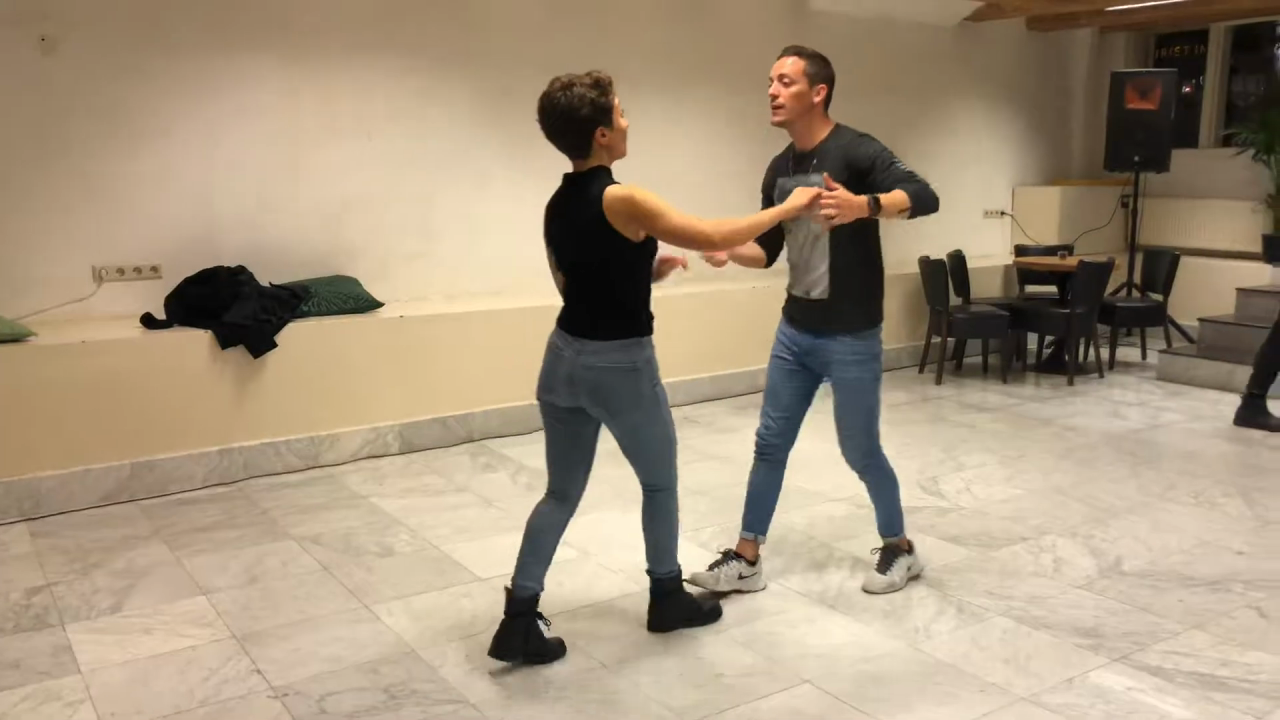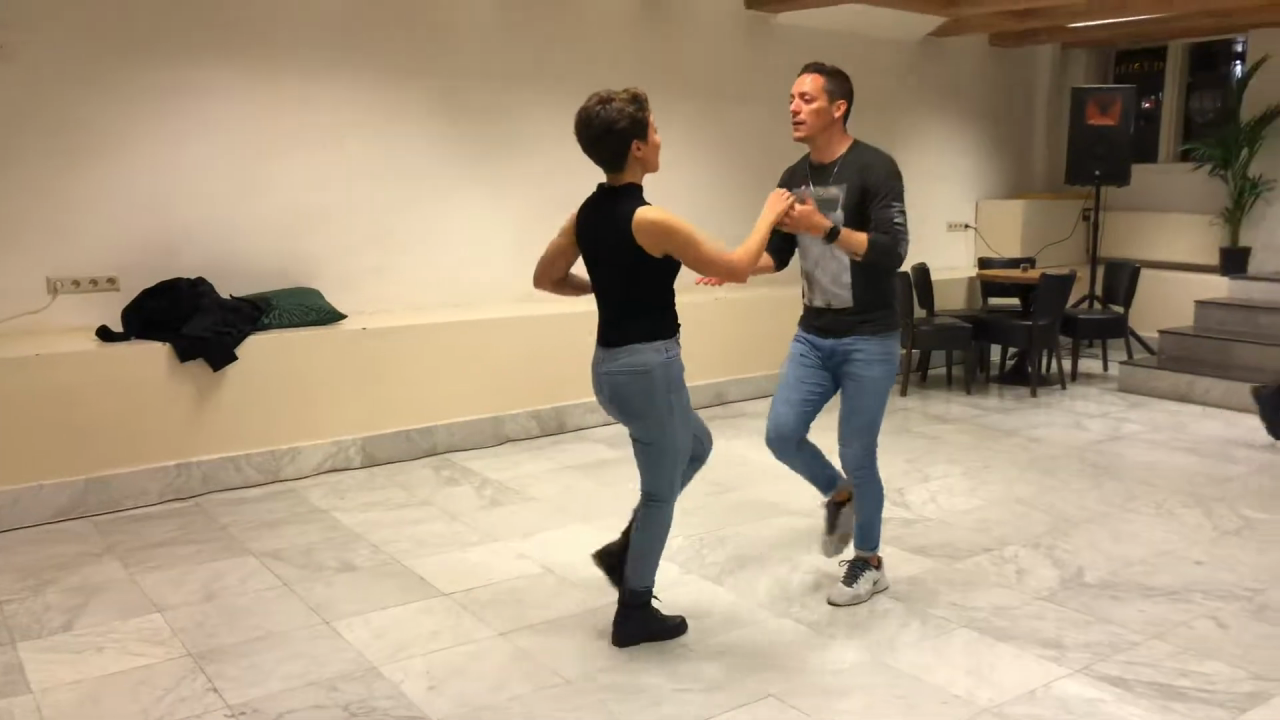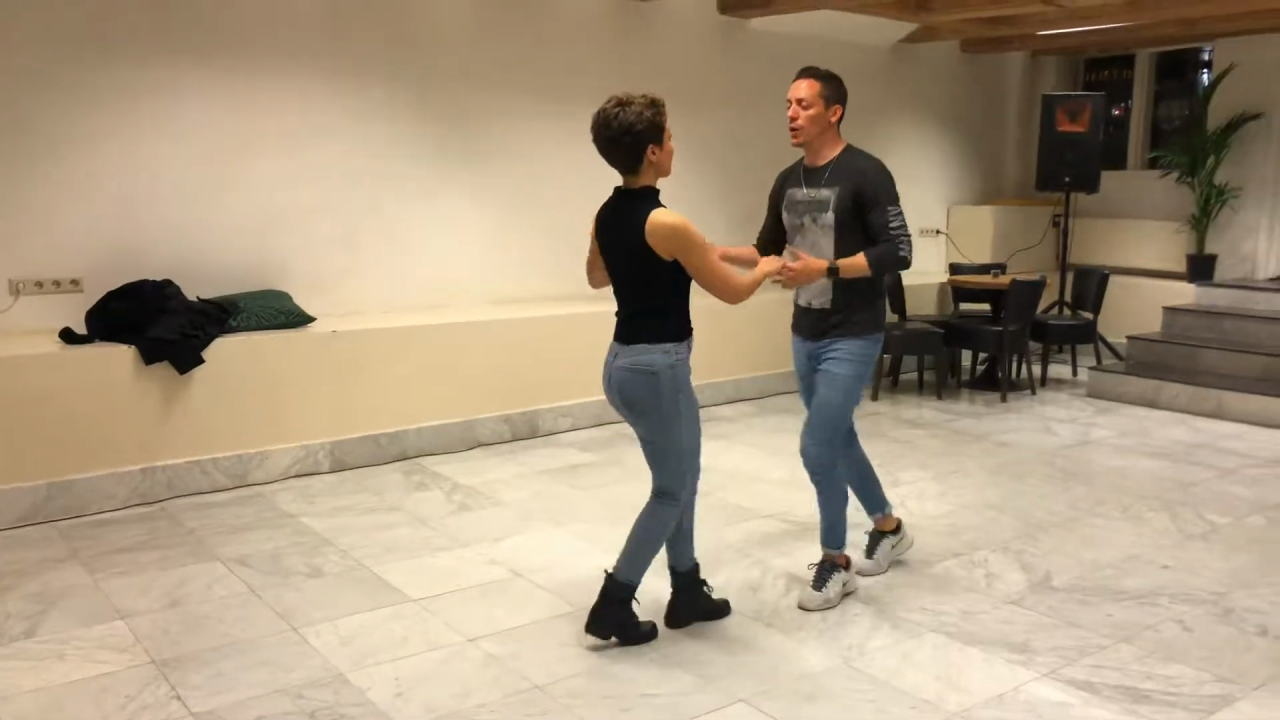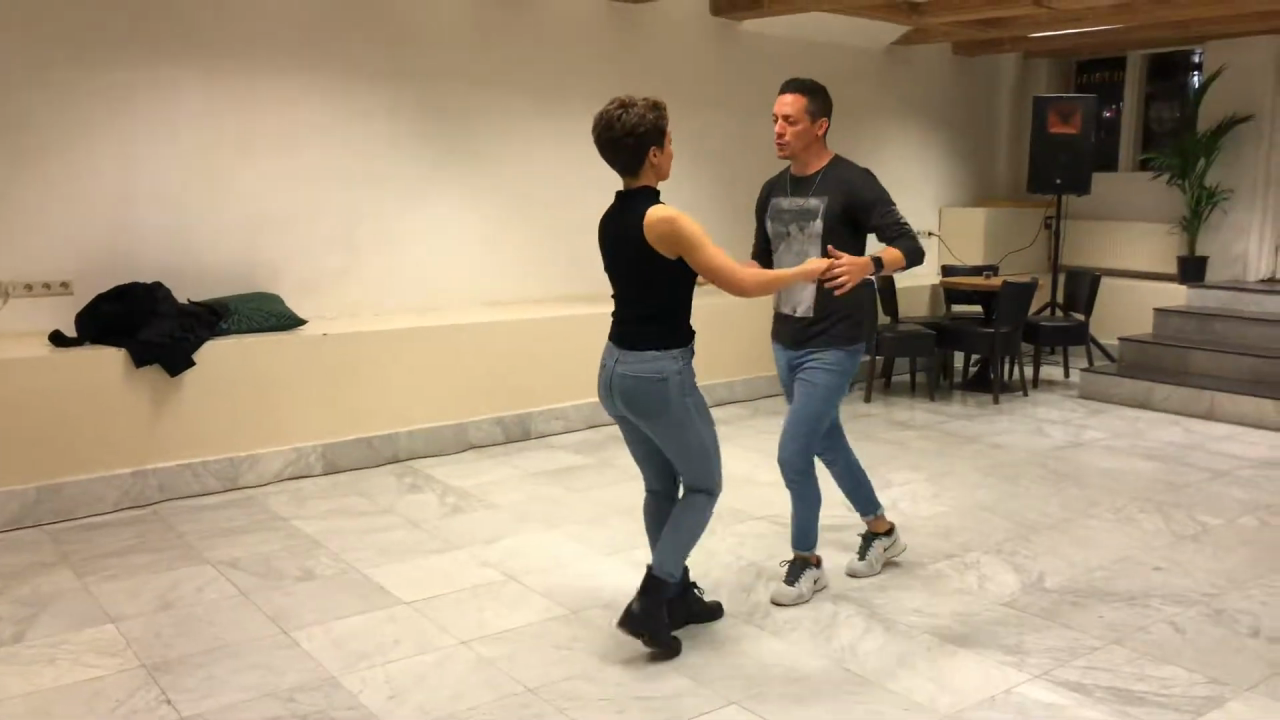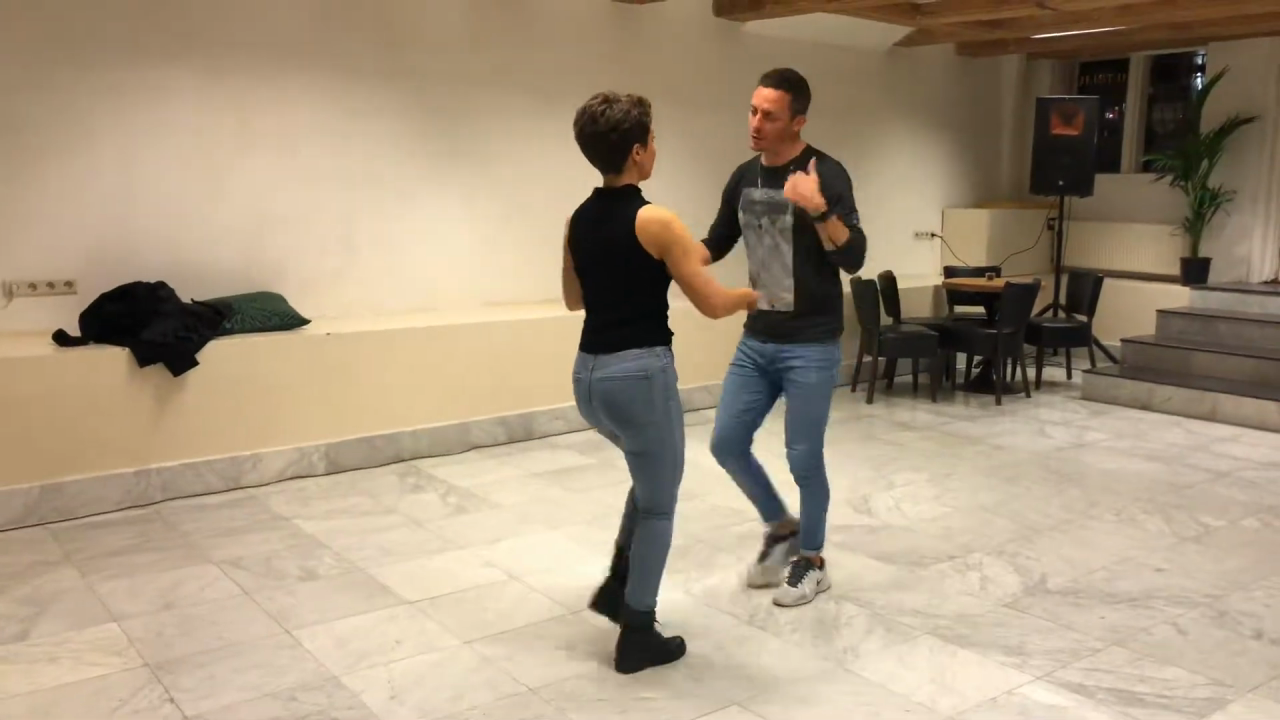
dt=0.3s
person 1, frame 1
left shoulder: (558, 207)
right shoulder: (620, 200)
right elbow: (718, 238)
left wrist: (643, 267)
right wrist: (791, 206)
left hip: (564, 358)
right hip: (620, 365)
left knee: (563, 490)
right knee: (659, 483)
left ankle: (520, 620)
right ankle: (667, 598)
person 1, frame 2
left shoulder: (588, 214)
right shoulder: (649, 221)
left elbow: (544, 277)
right elbow: (736, 267)
right wrist: (771, 213)
left hip: (609, 364)
right hip: (648, 368)
left knee: (695, 446)
right knee: (659, 490)
left ankle: (625, 551)
right ankle: (635, 613)
person 1, frame 3
left shoulder: (607, 215)
right shoulder: (665, 223)
right elbow: (732, 291)
right wrist: (767, 267)
left hip: (623, 363)
right hip: (656, 369)
left knee: (675, 482)
right knee: (675, 492)
left ankle: (687, 593)
right ankle: (612, 605)
person 1, frame 4
left shoulder: (611, 220)
right shoulder: (663, 220)
right elbow: (742, 283)
left wrist: (687, 268)
right wrist: (803, 271)
left hip: (617, 370)
right hip: (659, 374)
left knee: (661, 487)
right knee: (704, 488)
left ankle: (677, 595)
right ankle: (650, 600)
person 1, frame 5
left shoulder: (579, 220)
right shoulder: (655, 222)
right elbow: (713, 306)
right wrist: (746, 295)
left hip: (589, 373)
right hip: (641, 374)
left knee: (652, 478)
right knee: (659, 498)
left ankle: (621, 583)
right ankle: (637, 637)
person 2, frame 1
left shoulder: (857, 150)
right shoulder: (779, 169)
left elbow: (925, 199)
left wrist: (863, 205)
right wrist: (732, 251)
left hip: (852, 336)
right hip: (796, 330)
left knee: (859, 451)
right knee: (770, 442)
left ankle: (899, 549)
right ankle: (746, 558)
person 2, frame 2
left shoulder: (874, 167)
right shoulder: (792, 179)
left elbow: (892, 251)
right elbow: (777, 254)
left wrist: (825, 228)
left hip: (870, 338)
right hip: (813, 335)
left knee: (857, 456)
right knee: (781, 434)
left ankle: (868, 561)
right ankle: (839, 497)
person 2, frame 3
left shoulder: (865, 173)
right shoulder: (786, 182)
left elbow: (896, 253)
right elbow: (766, 253)
left wrist: (825, 270)
right wrist: (721, 254)
left hip: (853, 337)
right hip: (805, 336)
left knee: (816, 449)
right knee: (835, 440)
left ankle: (836, 564)
right ankle: (889, 528)
person 2, frame 4
left shoulder: (854, 184)
right shoulder: (772, 192)
left elbow: (911, 248)
left wrist: (869, 265)
left hip: (832, 348)
right hip: (786, 345)
left knee: (792, 455)
right knee: (827, 445)
left ankle: (806, 560)
right ankle: (881, 530)
person 2, frame 5
left shoulder: (829, 175)
right shoulder: (743, 178)
left elbow: (853, 259)
right elbow: (717, 243)
left wrist: (817, 210)
left hip: (811, 345)
right hip: (757, 339)
left knee: (803, 458)
right knee: (726, 444)
left ankle: (810, 559)
right ankle: (781, 528)
